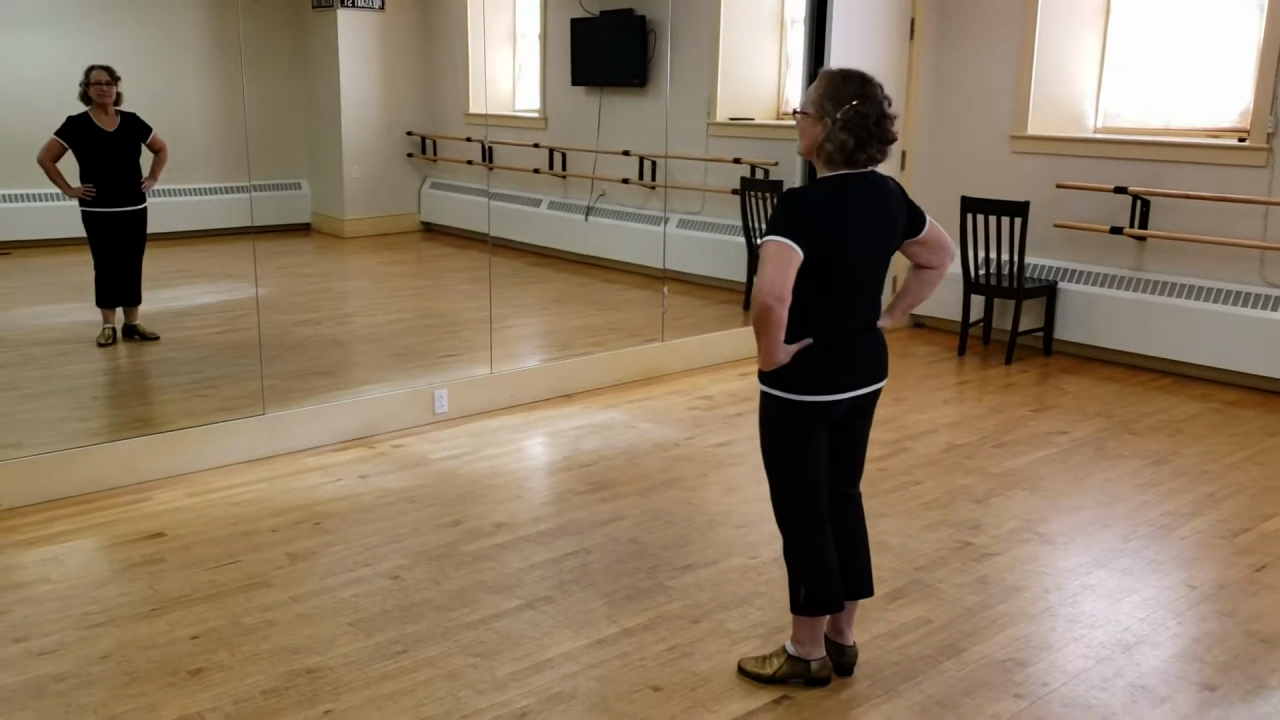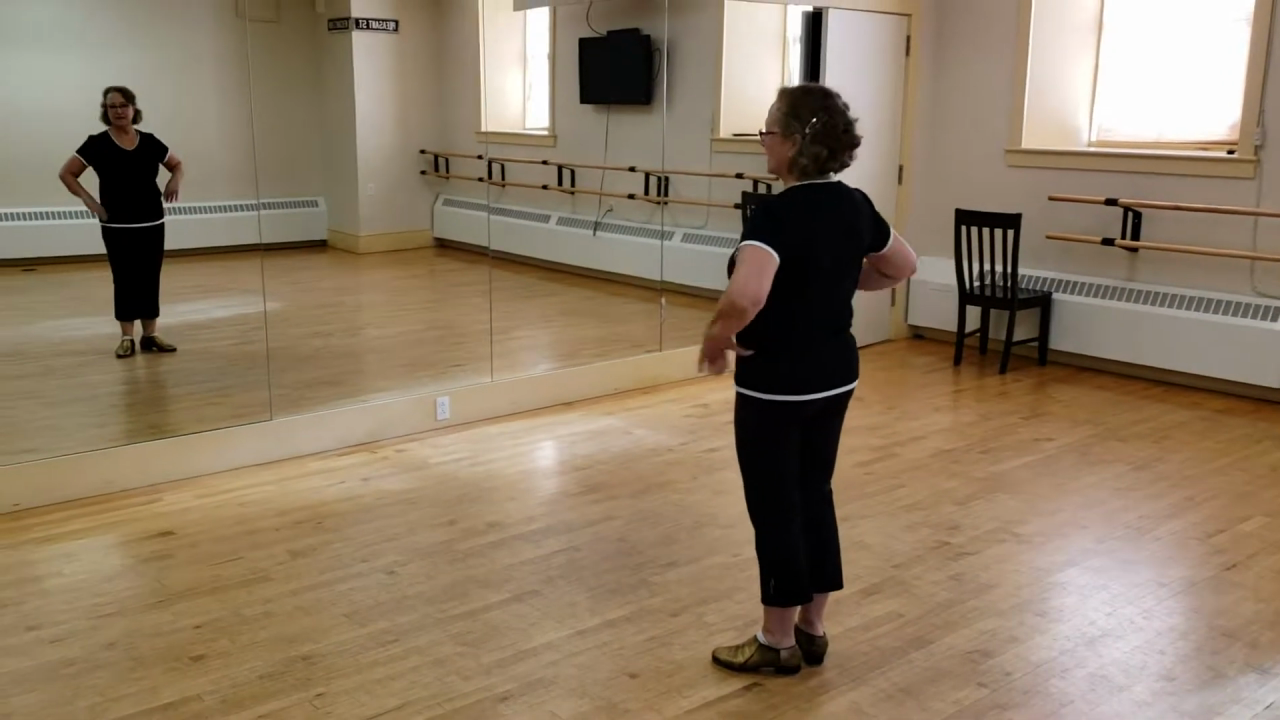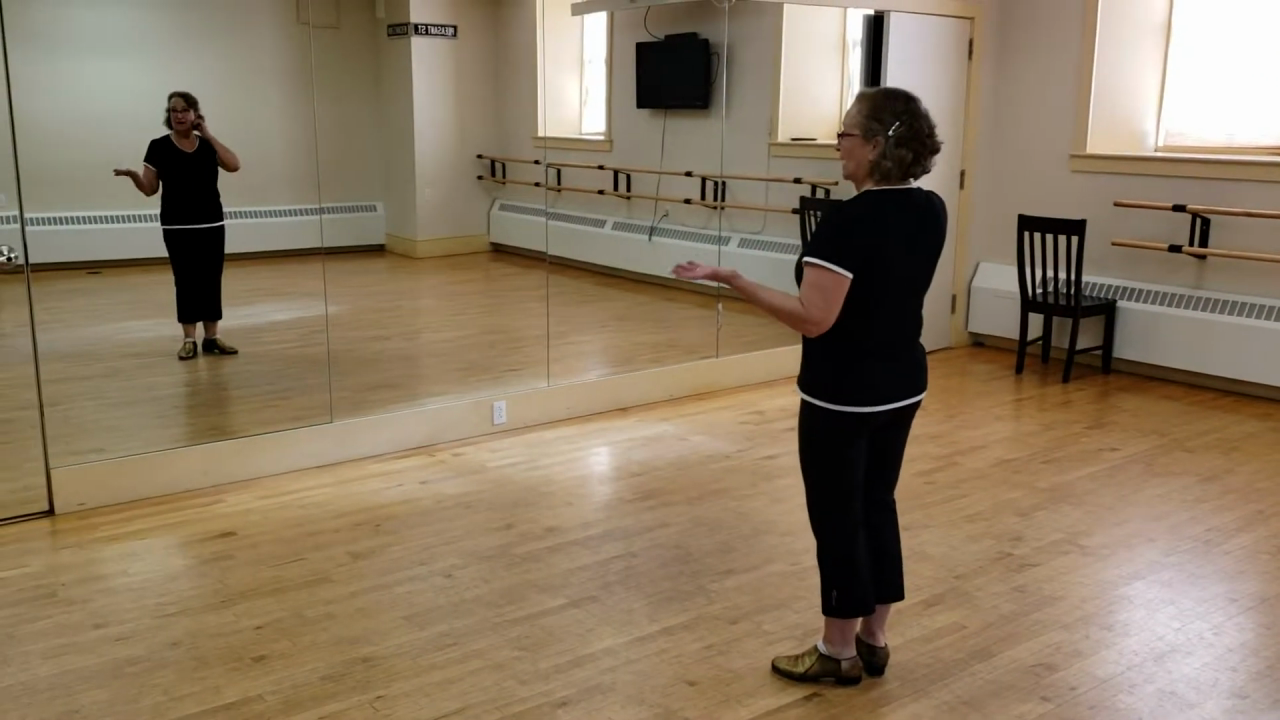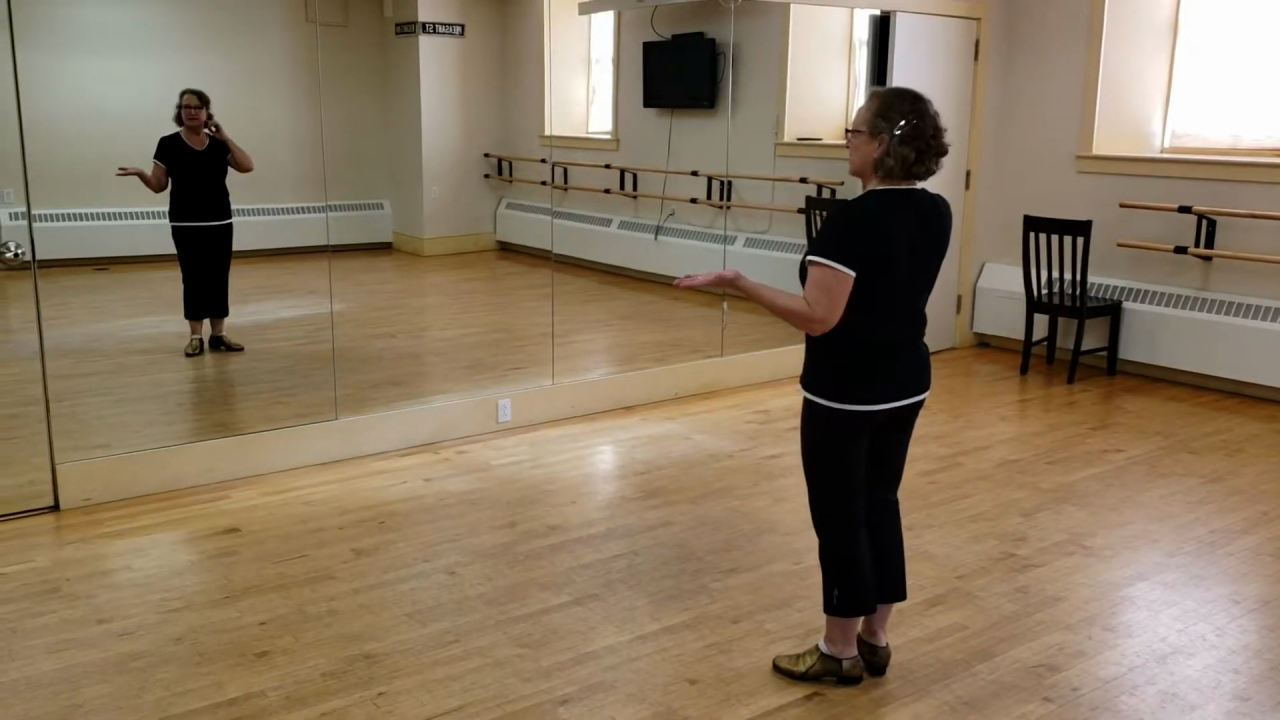
dt=1s
person 1, frame 1
left shoulder: (802, 205)
right shoulder: (887, 195)
left elbow: (771, 295)
right elbow: (940, 255)
left wrist: (771, 353)
left hip: (803, 385)
right hip: (864, 373)
left knee: (803, 512)
right knee: (842, 499)
left ankle: (808, 652)
right ankle: (842, 638)
person 1, frame 2
left shoulder: (776, 215)
right shoulder: (853, 205)
left elbow: (744, 298)
right elbow: (899, 270)
left wrist: (717, 337)
left hip: (775, 387)
right hip: (836, 375)
left knee: (776, 509)
right knee: (813, 496)
left ankle: (779, 643)
right ankle: (814, 627)
person 1, frame 3
left shoulder: (849, 221)
right shoulder: (930, 211)
left elbow: (813, 316)
left wrist: (732, 279)
left hip: (842, 396)
right hip: (902, 386)
left knee: (837, 517)
right knee: (877, 506)
left ankle: (839, 653)
right ankle: (874, 640)
person 1, frame 4
left shoulder: (854, 220)
right shoulder: (936, 214)
left elbow: (817, 315)
left wrist: (737, 282)
left hip: (845, 394)
right hip: (906, 385)
left knee: (840, 516)
right knee: (880, 505)
left ankle: (840, 652)
right ankle: (876, 640)
person 2, frame 1
left shoulder: (132, 122)
right shoulder: (76, 125)
left elbow: (161, 149)
right elbow: (45, 157)
left wrist: (153, 178)
right wrist: (68, 189)
left hip: (134, 208)
right hip: (98, 211)
left knee: (132, 266)
right knee: (106, 267)
left ankle: (132, 323)
right ankle: (108, 326)
person 2, frame 2
left shoulder: (150, 141)
right shoulder: (97, 144)
left elbow: (177, 164)
right elbow: (66, 173)
left wrist: (175, 180)
right wrist: (88, 197)
left hip: (152, 222)
right hip: (117, 225)
left knee: (150, 278)
right knee: (125, 280)
left ankle: (150, 335)
right ankle: (126, 338)
person 2, frame 3
left shoulder: (207, 145)
right shoulder: (159, 147)
left elbow: (234, 165)
right elbow: (150, 188)
left wrist: (208, 136)
right wrist: (133, 175)
left hip: (211, 224)
right hip: (177, 227)
left knee: (211, 280)
right knee: (186, 281)
left ankle: (212, 337)
right ankle: (189, 340)
person 2, frame 4
left shoulder: (218, 145)
right shoulder: (169, 144)
left elbow: (246, 166)
right elbow: (159, 185)
left wrist: (225, 138)
right wrist: (140, 173)
left hip: (220, 222)
right hip: (186, 224)
left knee: (219, 277)
right knee: (193, 278)
left ankle: (218, 334)
right ankle: (195, 337)
